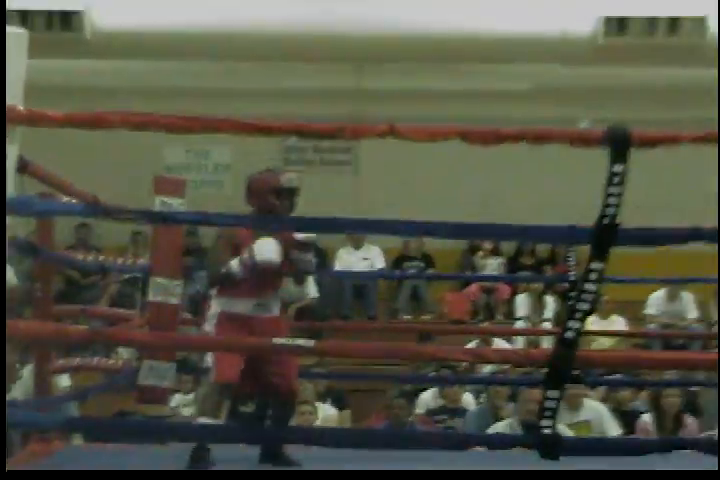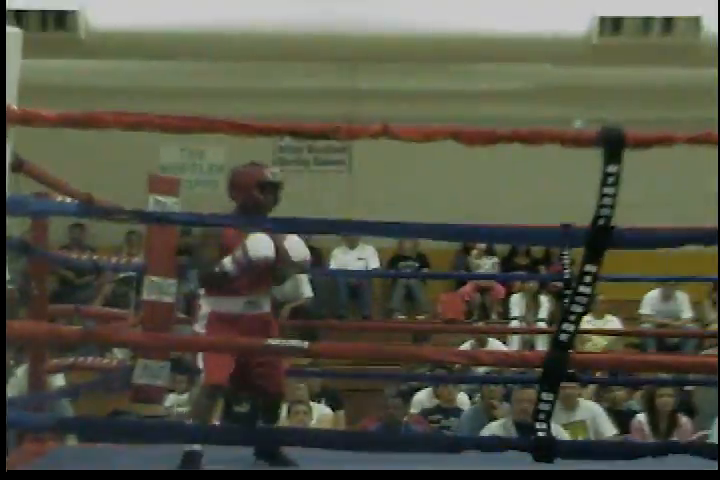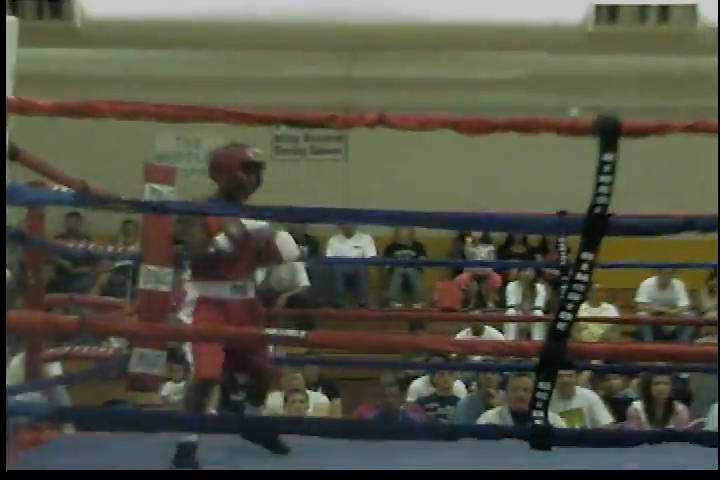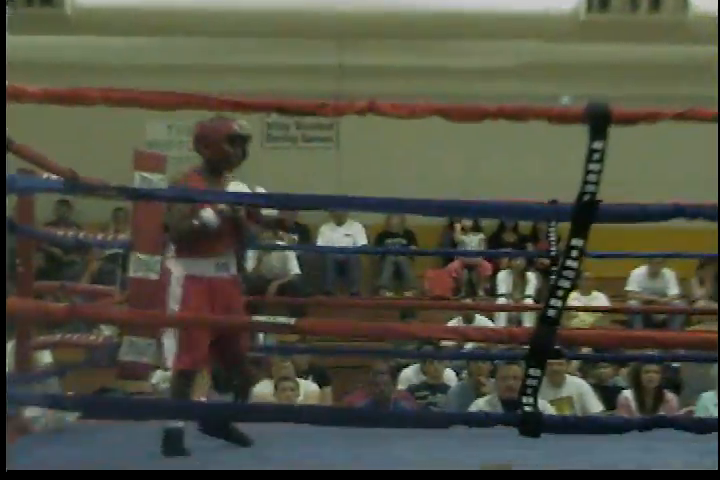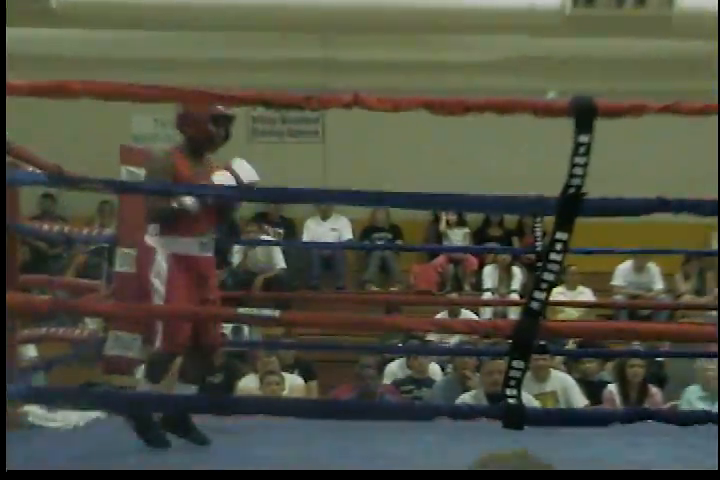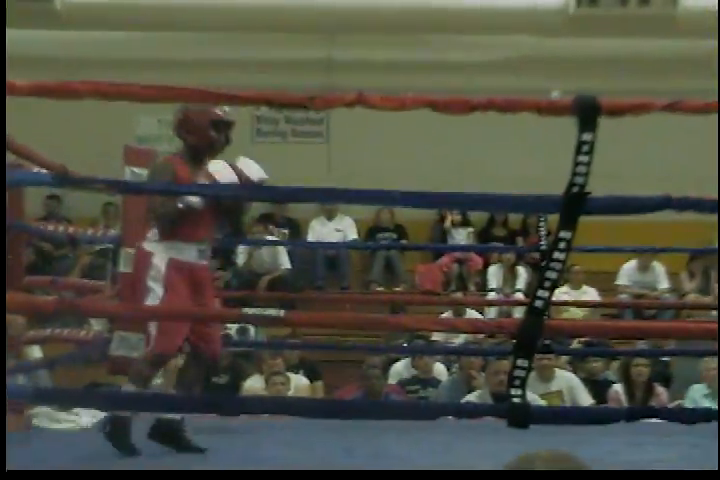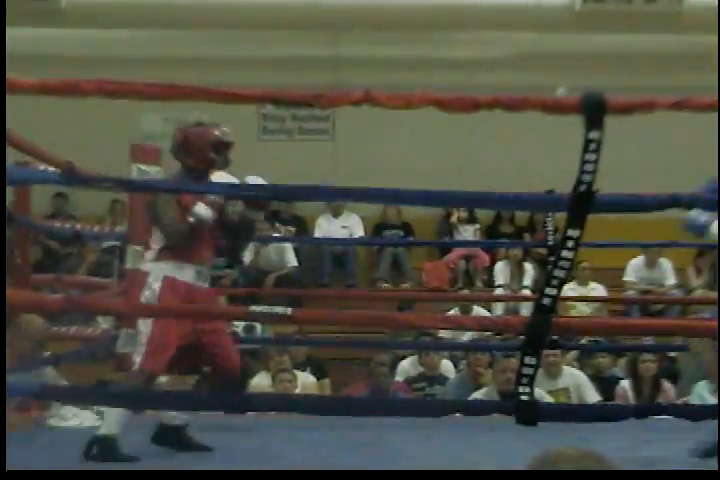
dt=0.1s
person 1, frame 1
left shoulder: (286, 236)
right shoulder: (233, 232)
right elbow: (214, 278)
left wrist: (304, 254)
right wrist: (244, 264)
left hip: (269, 318)
right hip: (230, 316)
left knee: (286, 388)
right knee: (222, 380)
left ankle: (272, 447)
right ankle: (201, 449)
person 1, frame 2
left shoulder: (270, 232)
right shoulder: (218, 231)
left elbow: (279, 278)
right elbow: (204, 278)
left wrist: (292, 263)
right wrist: (237, 261)
left hip: (259, 317)
right hip: (220, 316)
left knee: (273, 388)
right knee: (213, 382)
left ankle: (267, 444)
right ankle: (192, 455)
person 1, frame 3
right shoulder: (199, 213)
right elbow: (195, 260)
left wrist: (275, 253)
right wrist: (229, 238)
left hip: (244, 300)
right hip: (206, 301)
left knee: (261, 370)
right knee: (205, 374)
right ankle: (186, 446)
person 1, frame 4
left shoulder: (230, 186)
right shoulder: (185, 185)
right elbow: (177, 235)
left wrist: (249, 218)
right wrist: (215, 213)
left hip: (225, 278)
right hip: (190, 279)
left knee: (236, 356)
right knee: (189, 360)
left ankle: (215, 418)
right ankle: (173, 431)
person 1, frame 5
left shoulder: (211, 166)
right shoulder: (166, 163)
left elbow: (222, 215)
right elbow: (157, 213)
left wrist: (234, 190)
right wrist: (196, 196)
left hip: (200, 259)
right hip: (169, 257)
left knee: (207, 340)
right knee: (171, 342)
left ankle: (177, 412)
right ankle: (143, 411)
person 1, frame 6
left shoulder: (211, 170)
right shoulder: (167, 169)
left elbow: (228, 217)
right elbow: (162, 217)
right wrist: (199, 195)
left hip: (197, 267)
right hip: (166, 262)
left knee: (208, 351)
right knee: (163, 346)
left ankle: (168, 424)
right ankle: (119, 419)
person 1, frame 7
left shoulder: (214, 192)
right shoulder: (167, 192)
right elbow: (175, 237)
right wrist: (207, 208)
left hip: (199, 290)
right hip: (164, 284)
left knee: (230, 369)
right knee: (148, 366)
left ankle: (171, 426)
right ankle: (103, 440)
